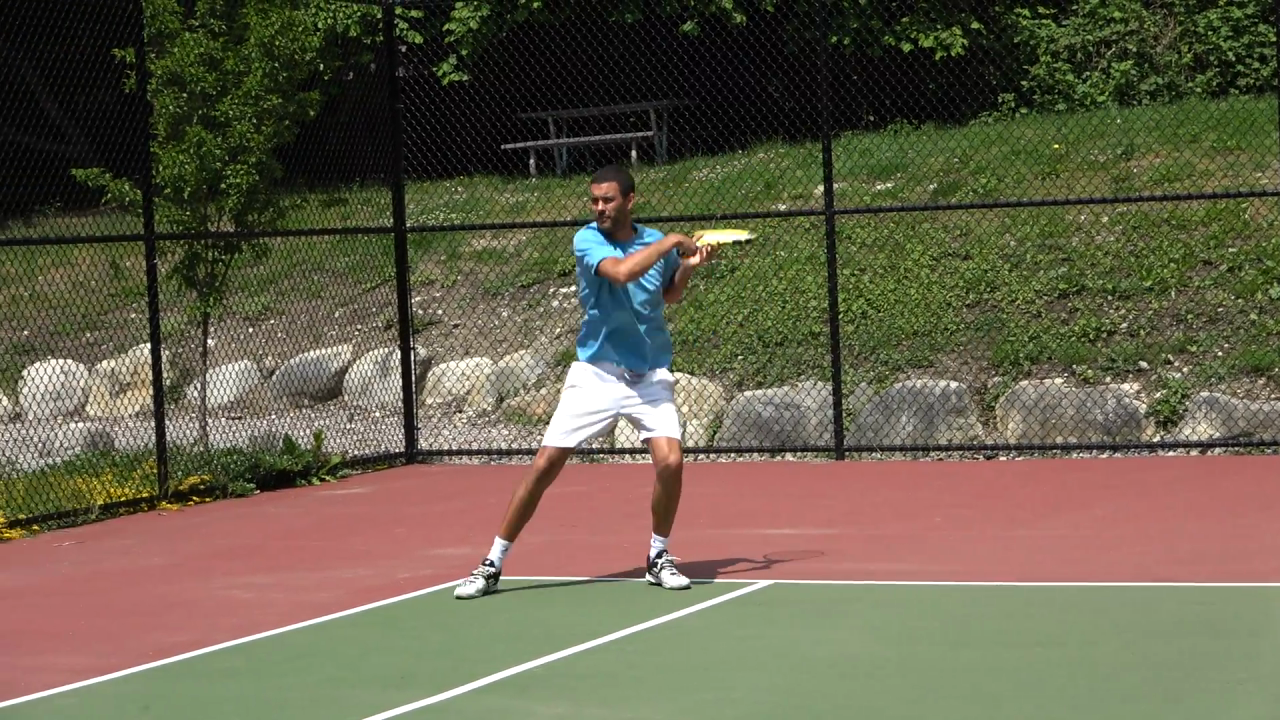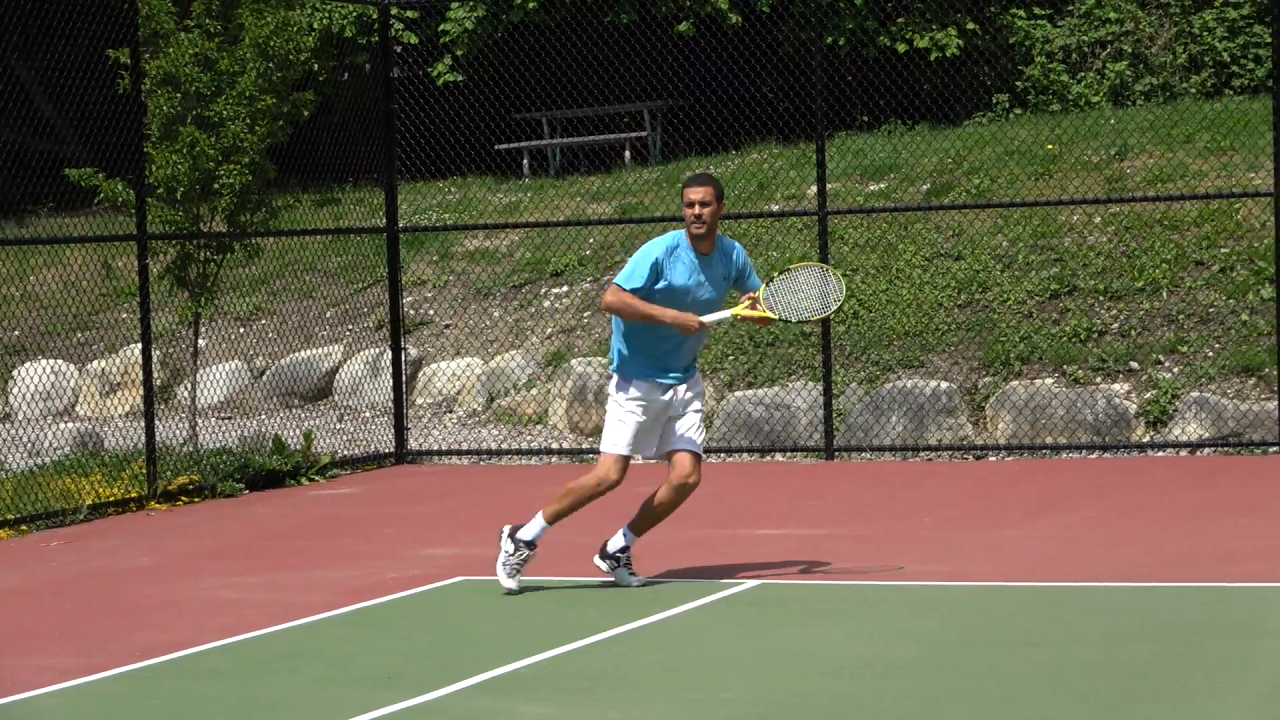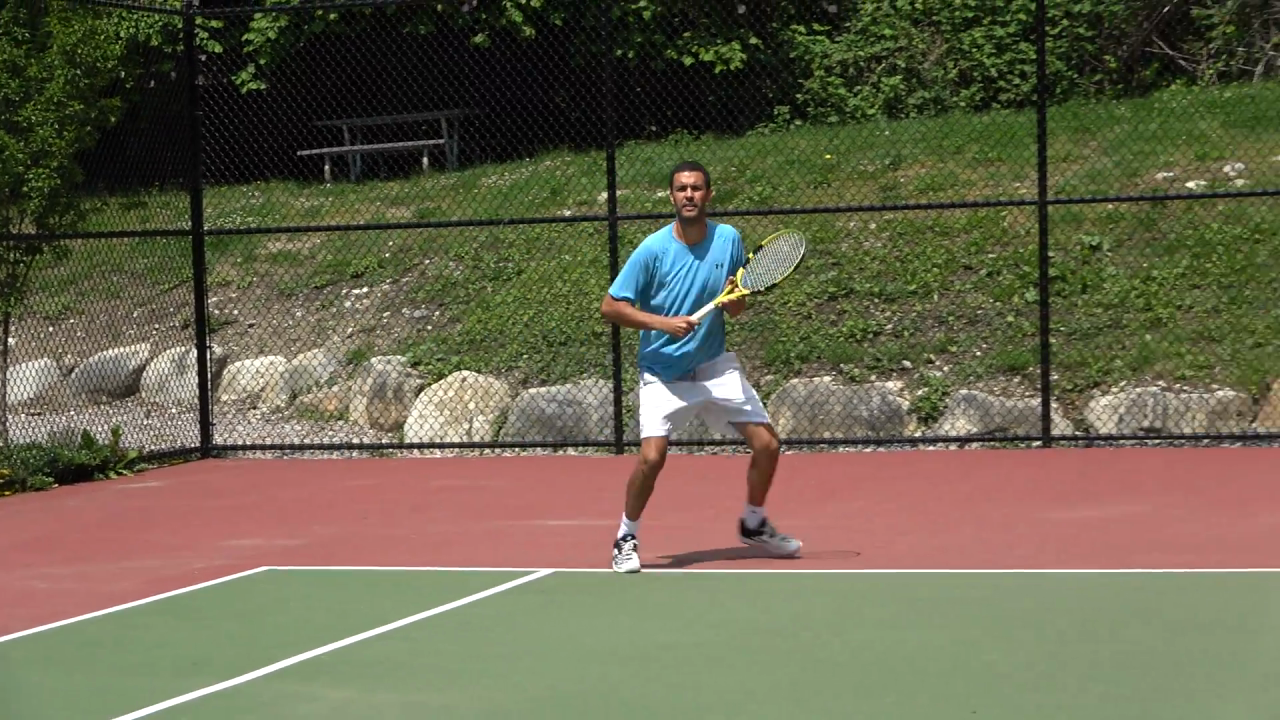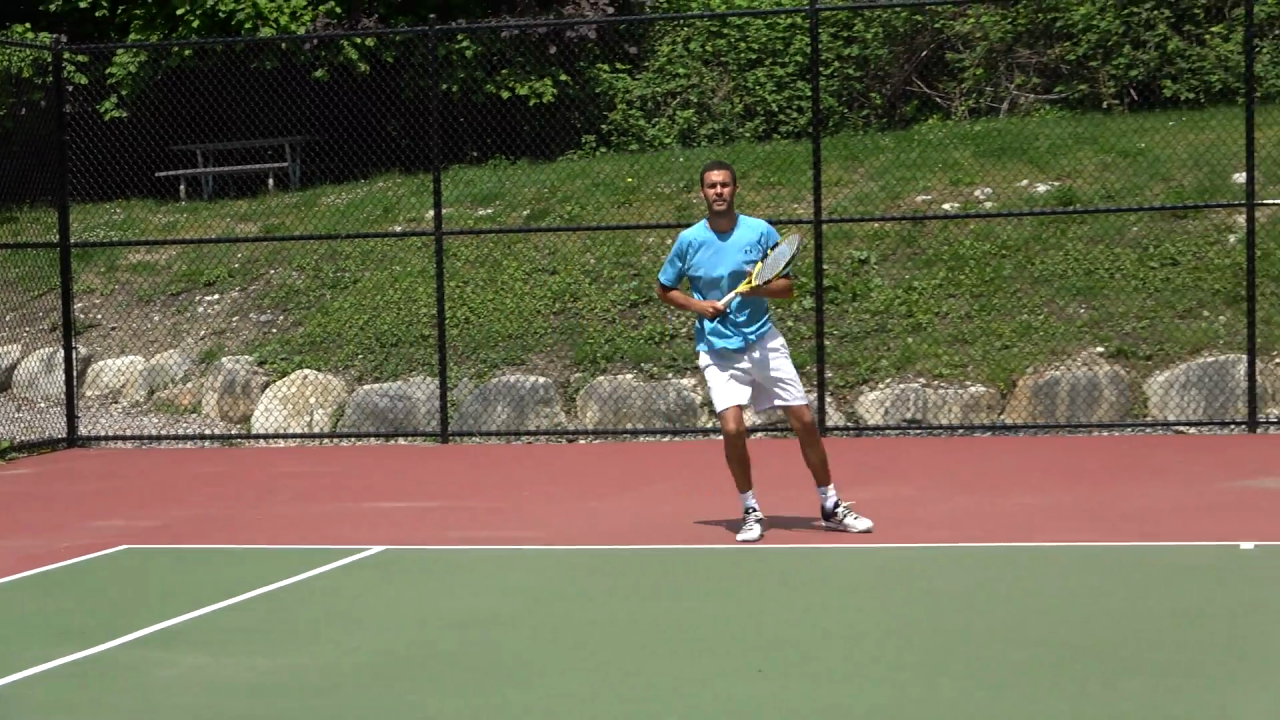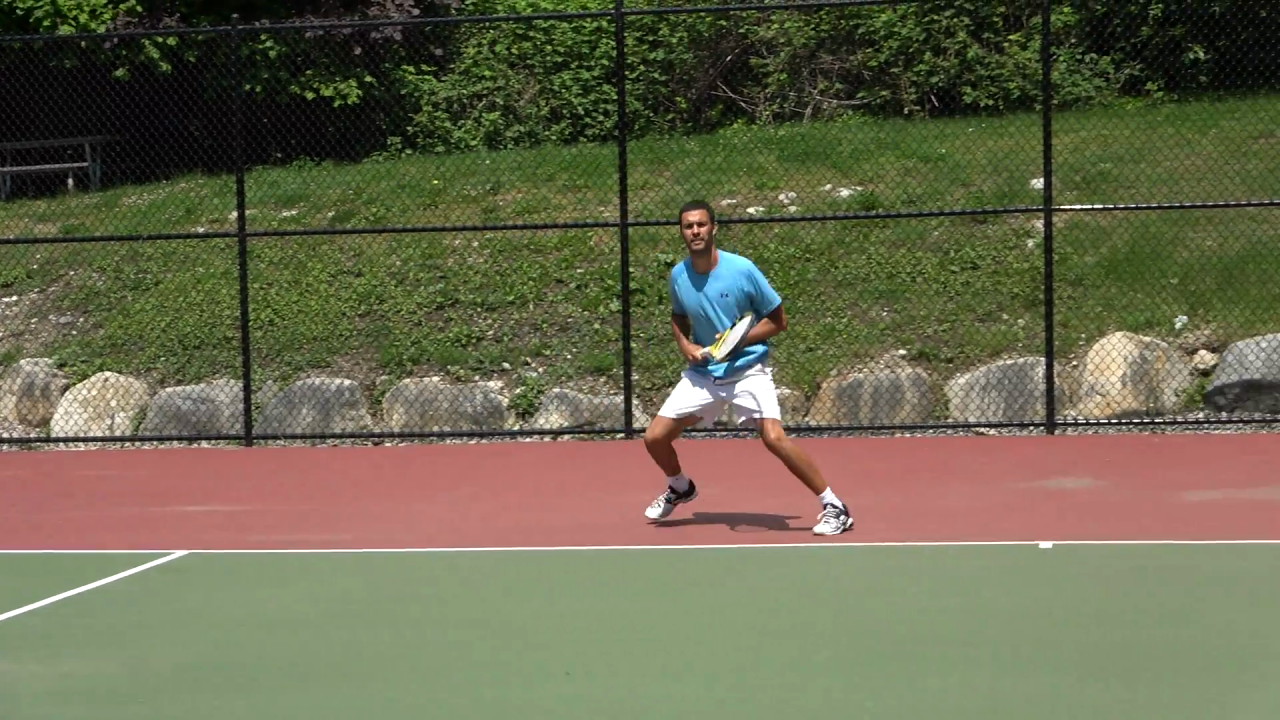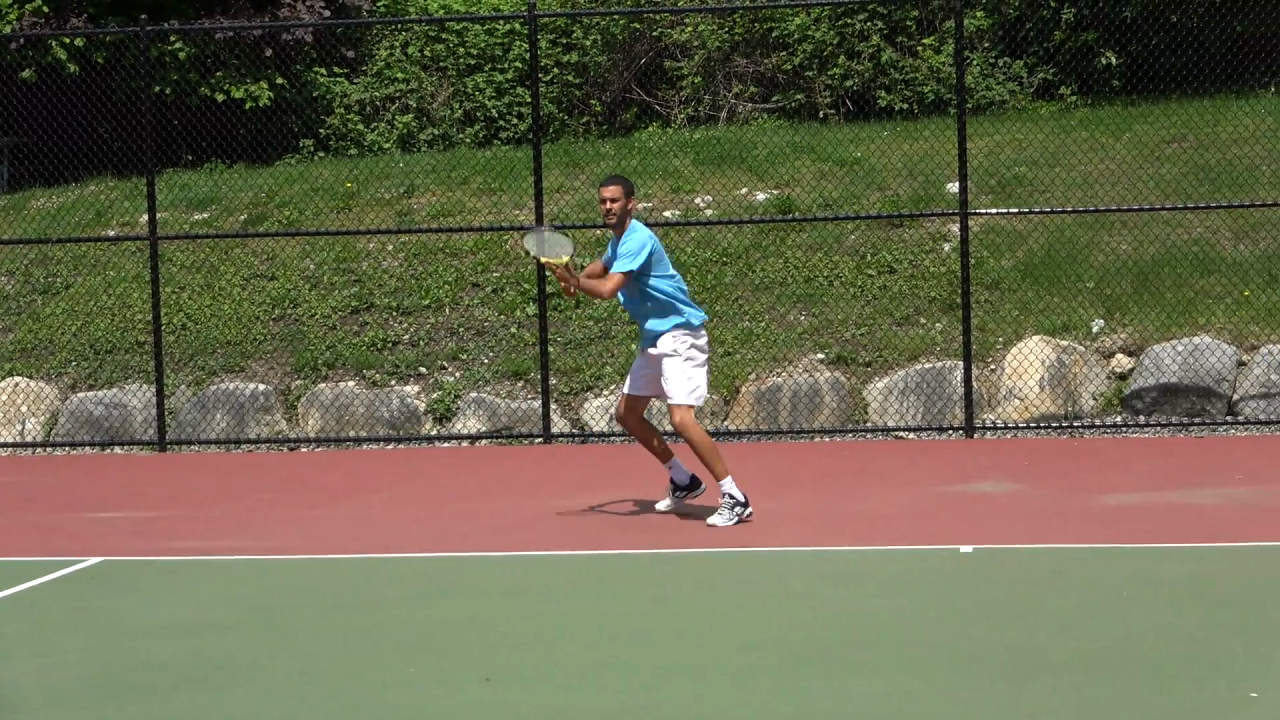
dt=0.4s
person 1, frame 1
left shoulder: (652, 238)
right shoulder: (587, 240)
left elbow: (670, 294)
right elbow: (619, 272)
left wrist: (692, 265)
right wrist: (671, 243)
left hip: (651, 374)
right hip: (599, 373)
left knee: (671, 460)
right knee: (545, 464)
left ankle: (660, 555)
right ankle: (494, 563)
person 1, frame 2
left shoulder: (733, 254)
right shoulder: (660, 248)
left elbow: (757, 308)
right elbow: (612, 298)
left wrist: (756, 309)
right wrist: (672, 315)
left hip: (683, 381)
right hip: (635, 377)
left knee: (686, 478)
right knee: (608, 478)
left ankle: (617, 549)
right ankle: (523, 537)
person 1, frame 3
left shoulder: (729, 238)
right shoulder: (652, 250)
left elbow: (736, 307)
right elbow: (610, 307)
left wrist: (733, 300)
right wrist: (663, 322)
left hip: (715, 364)
right hip: (664, 369)
left knee: (766, 444)
right knee: (652, 456)
left ankle: (754, 523)
right ankle: (626, 538)
person 1, frame 4
left shoulder: (762, 231)
right shoulder: (688, 241)
left elbow: (786, 286)
right elbow: (664, 290)
left wrist: (759, 289)
right wrist: (700, 306)
left hip: (764, 342)
right hip: (720, 350)
left knee: (805, 421)
right knee: (732, 428)
left ankle: (833, 505)
right ankle: (750, 510)
person 1, frame 5
left shoulder: (742, 269)
right shoulder: (677, 275)
left elbow: (778, 322)
left wrist: (737, 341)
right wrist: (687, 345)
left hip: (746, 368)
right hip: (701, 374)
left knee: (772, 437)
right knee: (654, 438)
left ankle: (834, 506)
right ankle: (679, 487)
person 1, frame 6
left shoulder: (639, 238)
right shoulder: (618, 239)
left elbow: (608, 289)
right elbow: (595, 271)
left wrist: (573, 282)
right wrist: (571, 276)
left hip: (680, 335)
right hip: (656, 340)
left knee: (684, 421)
right knee: (626, 414)
left ankle: (734, 498)
right ankle: (682, 479)
